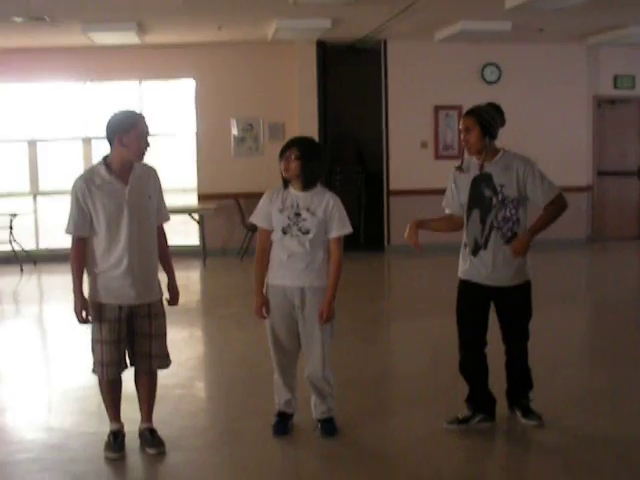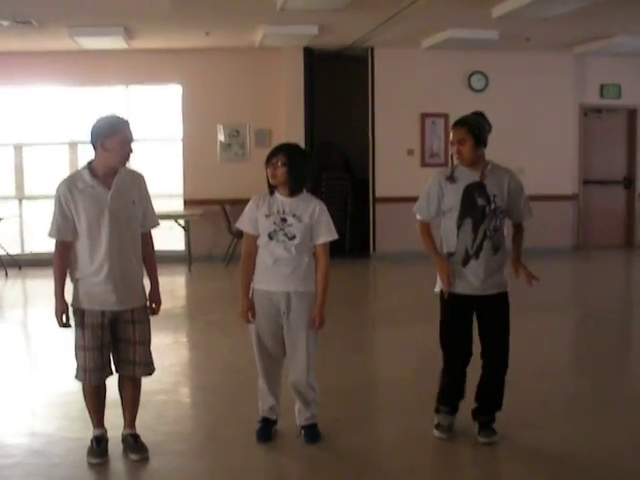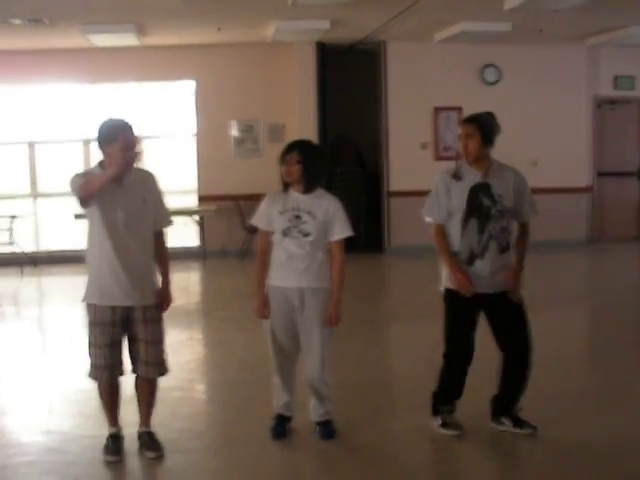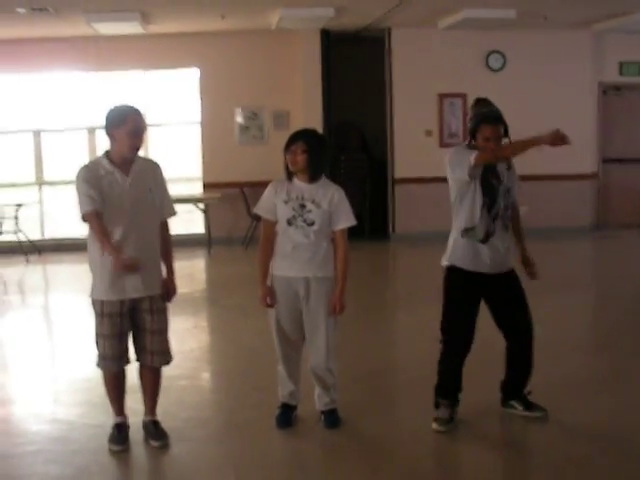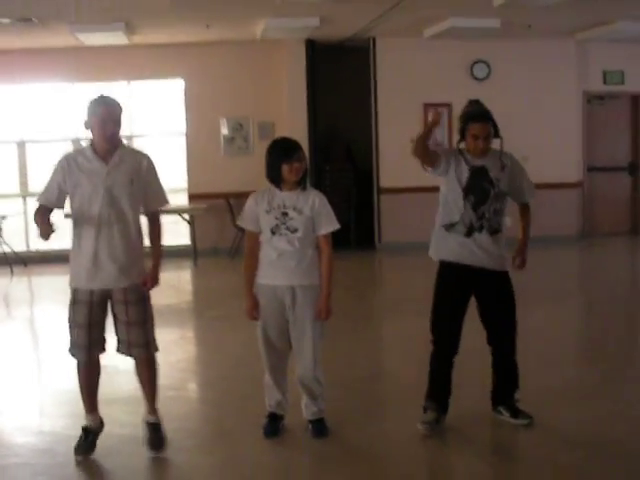
dt=1s
person 1, frame 1
left shoulder: (149, 177)
right shoulder: (86, 184)
right elbow: (79, 243)
left wrist: (171, 277)
right wrist: (79, 293)
left hip: (147, 291)
right hip: (108, 294)
left knee: (148, 362)
right knee: (108, 366)
left ankle: (147, 426)
right ankle: (115, 429)
person 1, frame 2
left shoulder: (135, 183)
right shoulder: (70, 188)
left elbow: (145, 238)
right elbow: (63, 246)
left wrist: (155, 285)
right wrist: (59, 296)
left hip: (131, 296)
right hip: (90, 298)
left knee: (132, 368)
right knee: (92, 372)
left ankle: (130, 432)
right ankle: (98, 434)
person 1, frame 3
left shoulder: (146, 181)
right shoulder: (87, 180)
left elbow: (157, 235)
right elbow: (84, 194)
left wrist: (165, 283)
right wrist: (114, 169)
left hip: (144, 291)
right hip: (104, 294)
left knee: (149, 366)
right knee: (105, 369)
left ankle: (145, 429)
right ankle: (114, 432)
person 1, frame 4
left shoulder: (152, 171)
right shoulder: (90, 175)
left elbow: (161, 226)
right elbow: (93, 221)
left wrist: (170, 273)
right wrist: (116, 255)
left hip: (149, 282)
right hip: (109, 285)
left knee: (153, 355)
right knee: (111, 358)
left ankle: (150, 419)
right ankle: (119, 421)
person 1, frame 5
left shoulder: (140, 163)
right shoulder: (70, 164)
left elbow: (153, 216)
right elbow: (45, 205)
left wrist: (156, 264)
right wrist: (43, 218)
left hip: (129, 274)
right hip: (86, 275)
left knee: (142, 348)
right knee: (85, 351)
left ankle: (152, 418)
right ankle: (92, 422)
person 2, frame 1
left shoulder: (519, 166)
right shoulder: (461, 173)
left elbow: (558, 203)
right elbow: (455, 220)
left wrist: (528, 234)
right wrist: (419, 223)
left hip: (512, 275)
right hip: (472, 275)
left knee: (516, 343)
right knee: (470, 347)
left ankle: (519, 400)
right ankle: (480, 407)
person 2, frame 2
left shoulder: (506, 179)
right shoulder: (443, 180)
left elbow: (517, 224)
right elbow: (424, 224)
left wrist: (517, 259)
right wrist: (439, 261)
left hip: (494, 285)
right hip: (456, 285)
left knee: (496, 355)
right knee: (455, 353)
left ankle: (485, 416)
right ankle: (446, 408)
person 2, frame 3
left shoulder: (512, 178)
right shoulder: (449, 180)
left elbow: (523, 226)
right elbow: (439, 230)
left wrist: (517, 267)
right wrist: (453, 269)
left hip: (502, 283)
right hip: (462, 284)
left knee: (518, 349)
right knee: (458, 352)
left ankle: (504, 411)
right ankle: (442, 409)
person 2, frame 4
left shoulder: (505, 163)
right shoulder: (458, 157)
right elbow: (488, 157)
left wrist: (524, 252)
right wrist: (542, 140)
left hip: (500, 266)
right hip: (463, 265)
left knee: (521, 332)
right knee: (456, 339)
left ankle: (513, 394)
right ankle: (446, 402)
person 2, frame 5
left shoulder: (507, 163)
right shoulder: (450, 161)
left elbow: (524, 202)
right elbow: (418, 150)
left wrist: (523, 242)
right wrist: (433, 123)
left hip: (493, 265)
right hip: (454, 264)
left knee: (504, 337)
right knee: (444, 339)
left ankle: (504, 400)
right ankle: (435, 406)
person 3, frame 1
left shoulder: (328, 202)
right shoulder: (272, 200)
left elbow: (336, 254)
right elbow: (262, 249)
left wrist: (330, 298)
right wrist: (259, 292)
left hip: (314, 289)
right hip: (279, 288)
left knee: (318, 357)
right knee: (282, 355)
left ankle: (324, 411)
right ankle: (285, 409)
person 3, frame 2
left shoulder: (314, 208)
right shoulder: (258, 205)
left elbow: (322, 259)
right elbow: (248, 254)
left wrist: (320, 304)
right wrist: (244, 297)
left hip: (300, 294)
right hip: (264, 293)
left knee: (302, 363)
right knee: (267, 360)
left ankle: (308, 418)
right ankle: (268, 415)
person 3, frame 3
left shoulder: (328, 204)
right shoulder: (273, 202)
left elbow: (337, 256)
right elbow: (263, 250)
left wrist: (335, 301)
right wrist: (260, 293)
left hip: (315, 290)
right hip: (279, 289)
left knee: (316, 360)
right knee: (282, 356)
left ankle: (323, 414)
right ankle: (283, 412)
person 3, frame 4
left shoulder: (332, 194)
right shoulder: (276, 190)
left elbow: (341, 245)
right elbow: (266, 239)
left wrist: (340, 290)
right wrist: (263, 282)
left hip: (320, 280)
right hip: (283, 279)
left knee: (322, 349)
right knee: (286, 346)
left ankle: (327, 403)
right ankle: (288, 401)
person 3, frame 5
left shoulder: (315, 200)
right shoulder: (258, 201)
left elbow: (325, 250)
right elbow: (251, 251)
left wrist: (325, 295)
right wrist: (249, 294)
left hip: (305, 288)
right hip: (269, 288)
left knee: (308, 357)
right knee: (273, 355)
left ankle: (315, 412)
right ankle: (275, 411)
